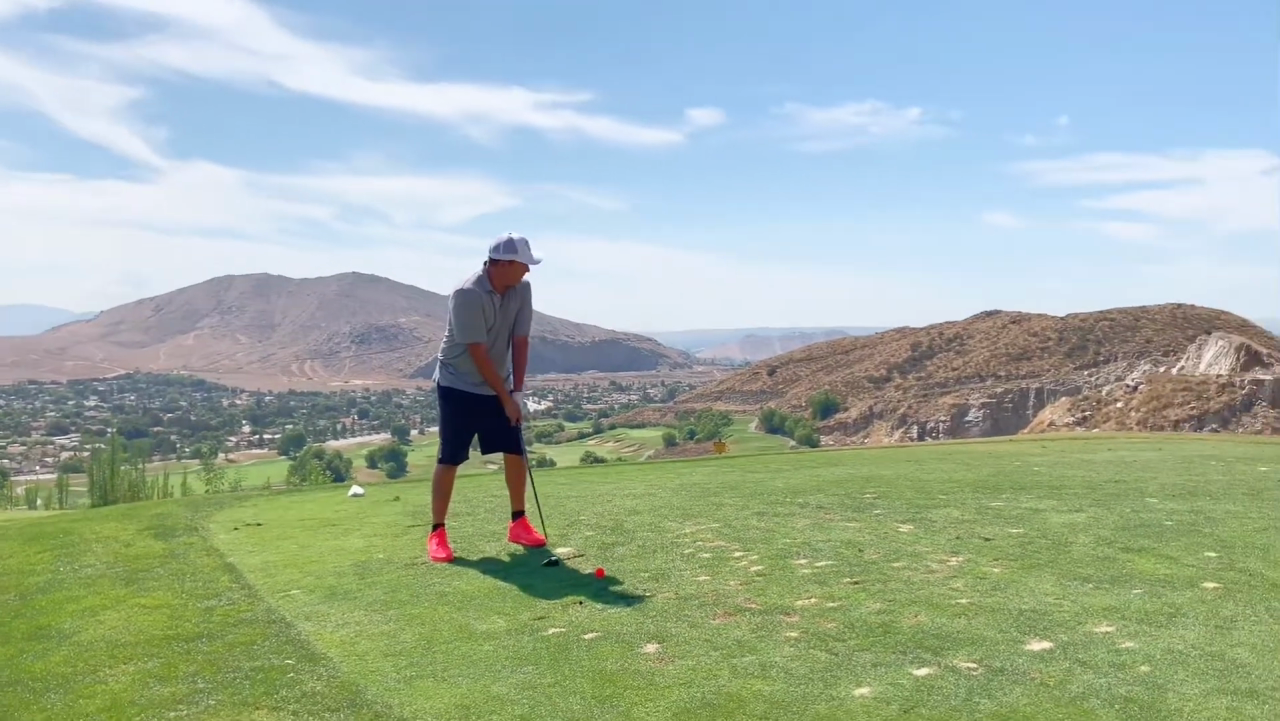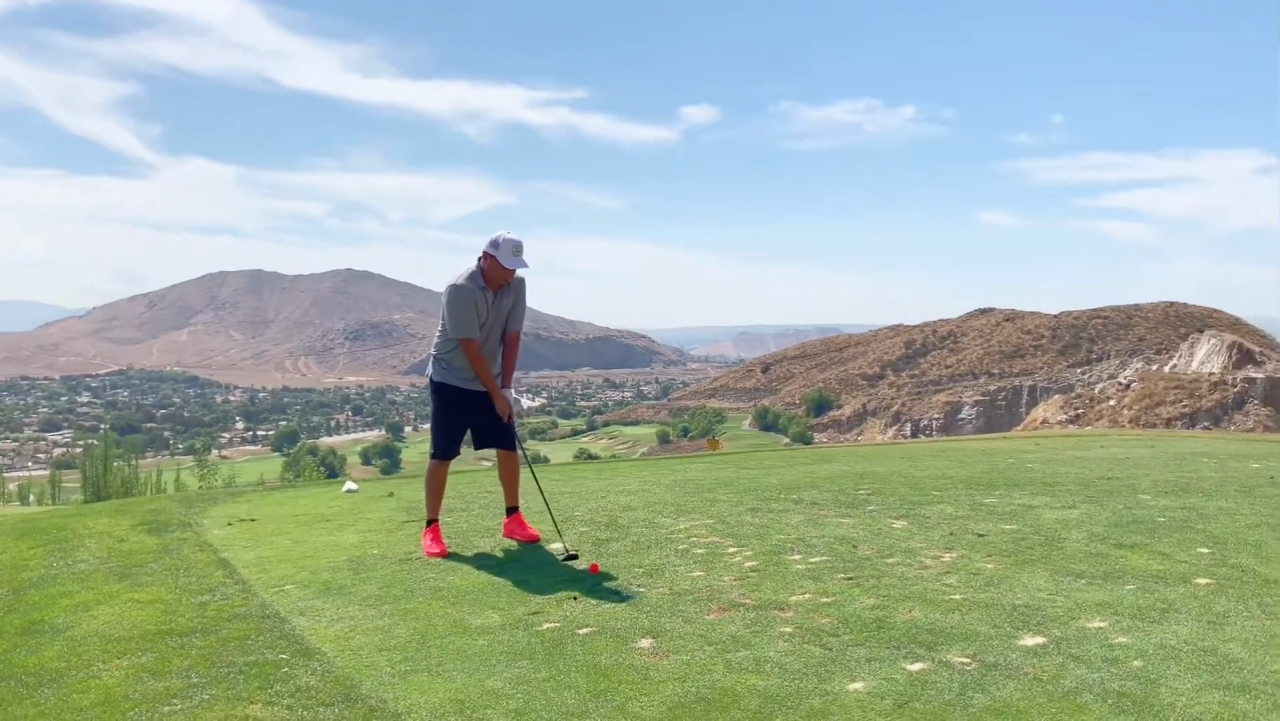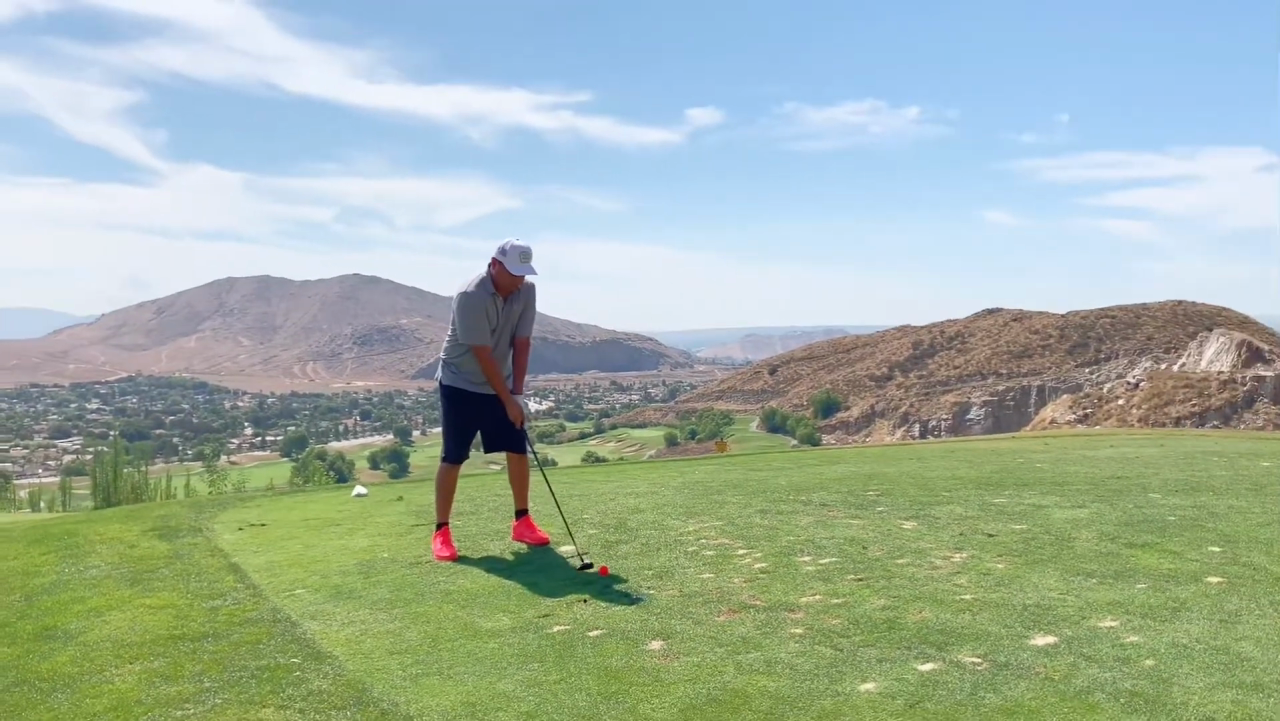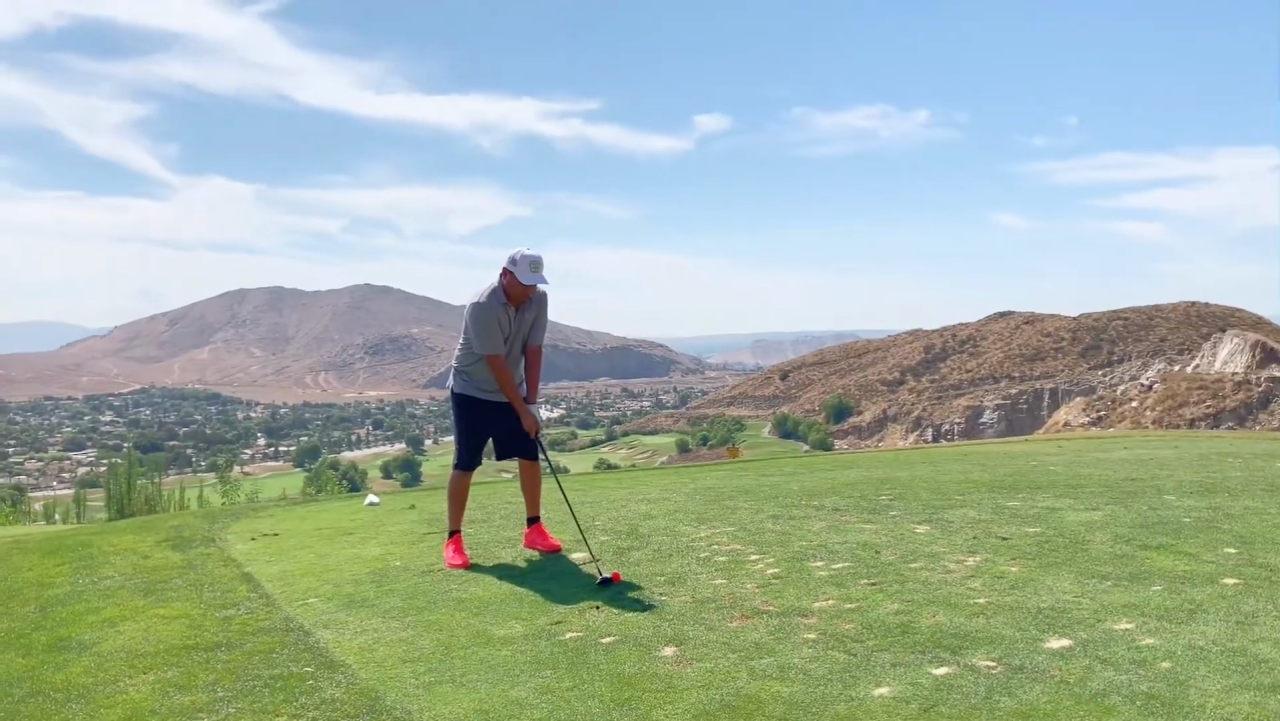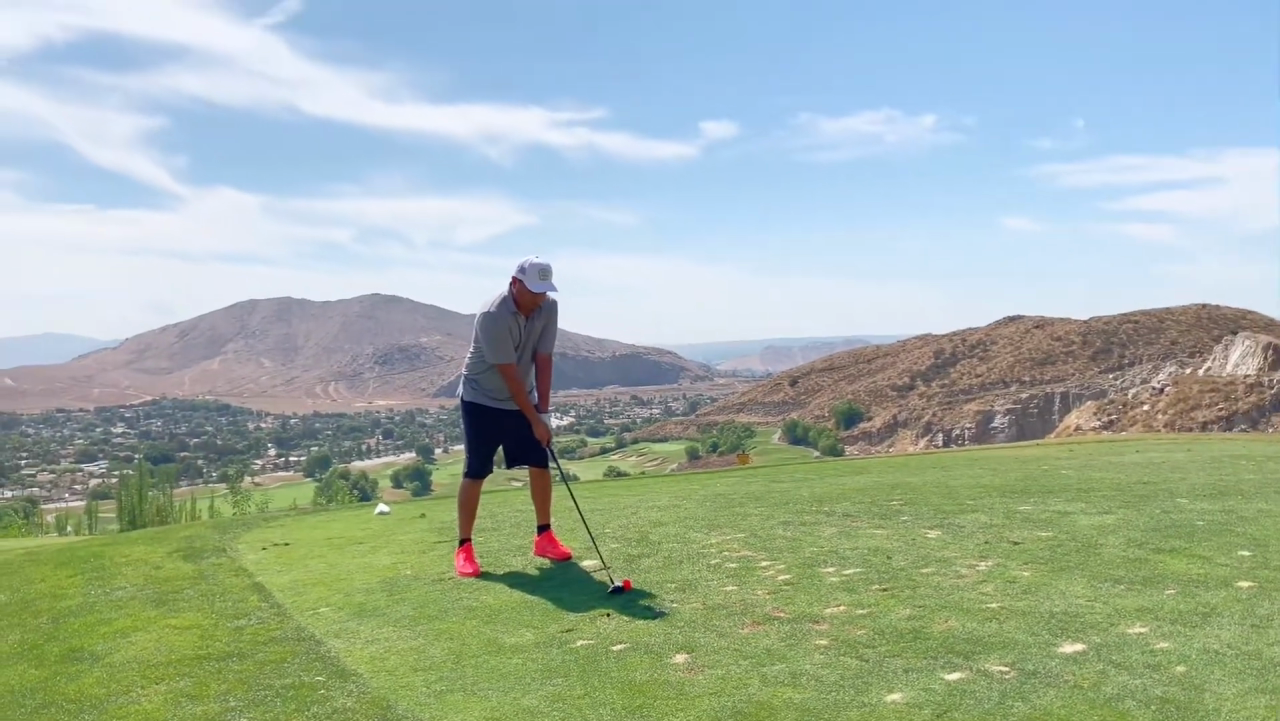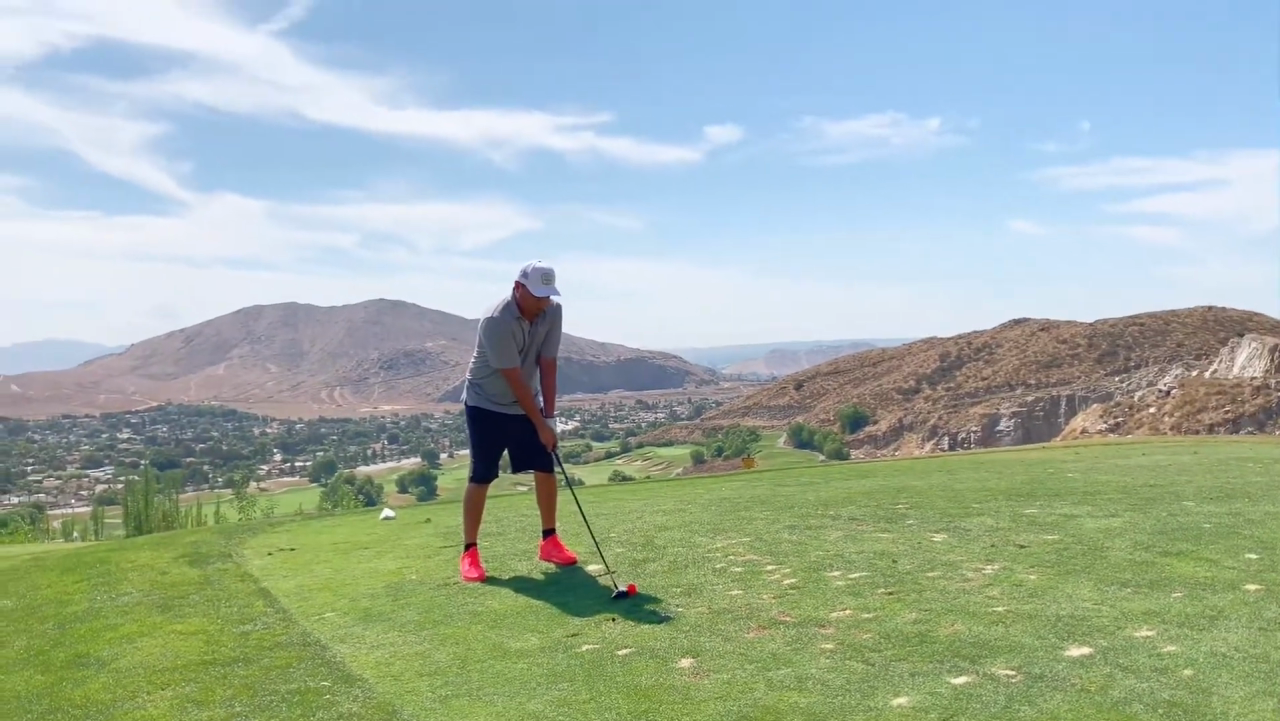
dt=0.3s
person 1, frame 1
left shoulder: (522, 289)
right shoulder: (466, 295)
left elbow: (520, 342)
right elbow: (478, 354)
left wrist: (517, 392)
right wrist: (505, 398)
left hip: (498, 386)
right hip: (459, 387)
left knee: (516, 451)
right knee: (450, 459)
left ankle: (518, 522)
right ankle: (437, 533)
person 1, frame 2
left shoulder: (517, 285)
right shoulder: (459, 290)
left elbow: (511, 338)
right elbow: (471, 349)
left wrist: (506, 388)
right wrist: (495, 394)
left hip: (491, 381)
right hip: (451, 381)
left knee: (508, 447)
right knee: (442, 454)
left ankle: (513, 518)
right ankle: (431, 528)
person 1, frame 3
left shoulder: (527, 291)
right shoulder: (470, 297)
left elbow: (522, 344)
right elbow: (483, 356)
left wrist: (518, 394)
right wrist: (508, 402)
left hip: (500, 383)
right hip: (460, 384)
left knee: (518, 450)
right knee: (453, 457)
left ankle: (522, 521)
right ankle: (441, 531)
person 1, frame 4
left shoulder: (539, 300)
right shoulder: (482, 307)
left elbow: (533, 352)
right elbow: (498, 365)
left wrist: (532, 402)
right wrist: (523, 411)
left hip: (512, 391)
right hip: (472, 392)
left knee: (530, 456)
right knee: (465, 464)
left ankle: (534, 528)
right ankle: (454, 539)
person 1, frame 5
left shoulder: (548, 308)
right shoulder: (493, 317)
left elbow: (543, 361)
right elbow: (510, 374)
left wrist: (543, 411)
right wrist: (535, 420)
left hip: (521, 399)
right hip: (482, 400)
left knee: (540, 464)
right knee: (476, 472)
left ankle: (544, 536)
right ankle: (464, 547)
person 1, frame 6
left shoulder: (553, 312)
right shoulder: (496, 322)
left elbow: (548, 365)
right elbow: (514, 379)
left wrist: (549, 415)
right wrist: (540, 425)
left hip: (525, 404)
right hip: (487, 405)
left knee: (545, 469)
right knee: (481, 477)
left ankle: (549, 540)
right ankle: (469, 552)
